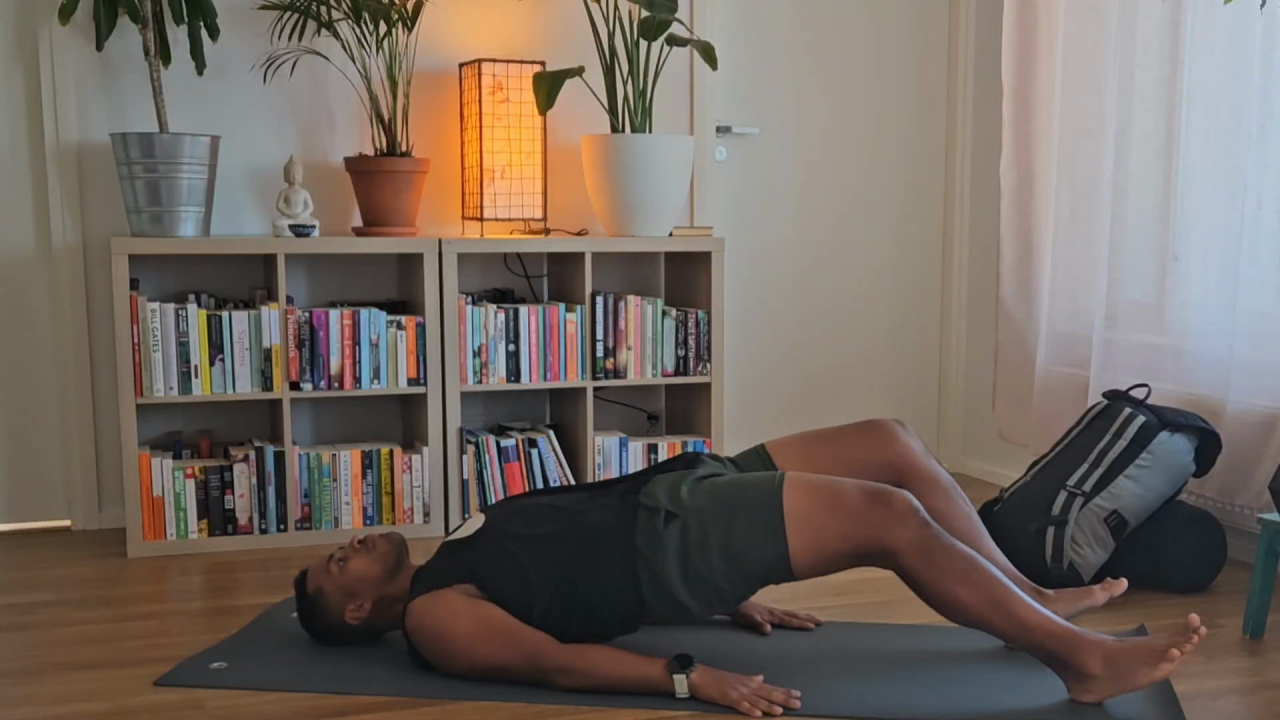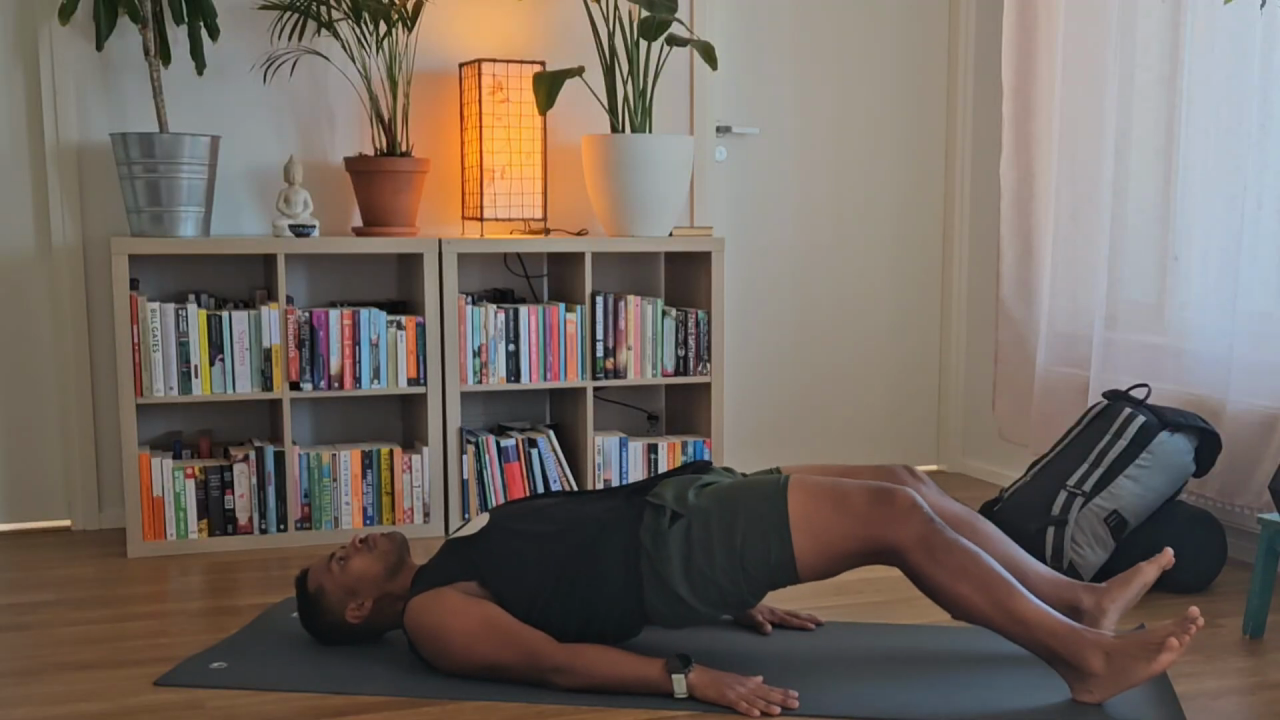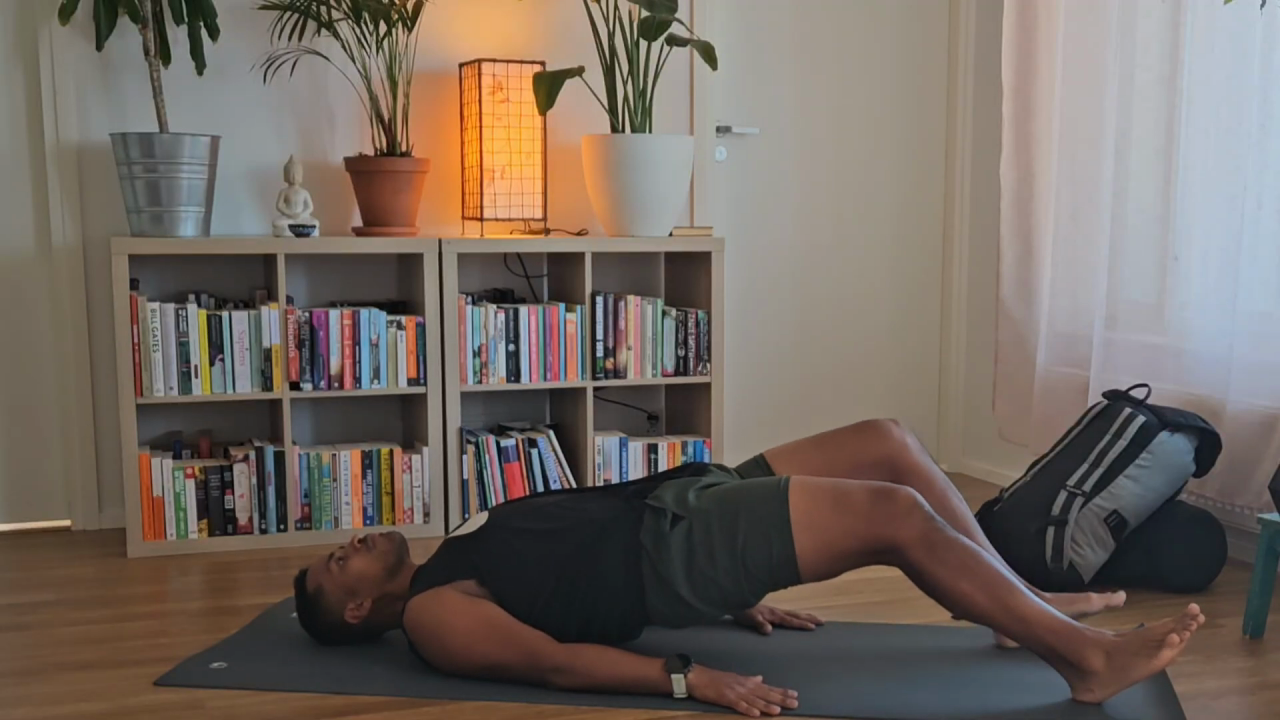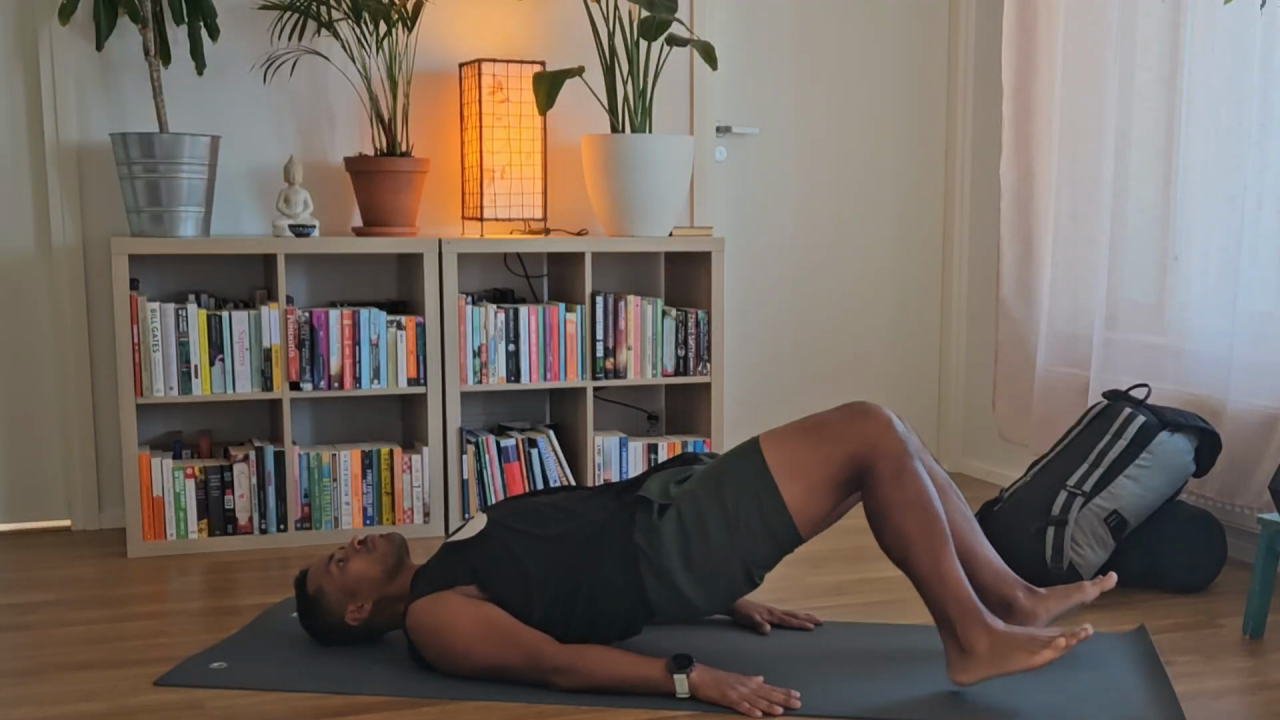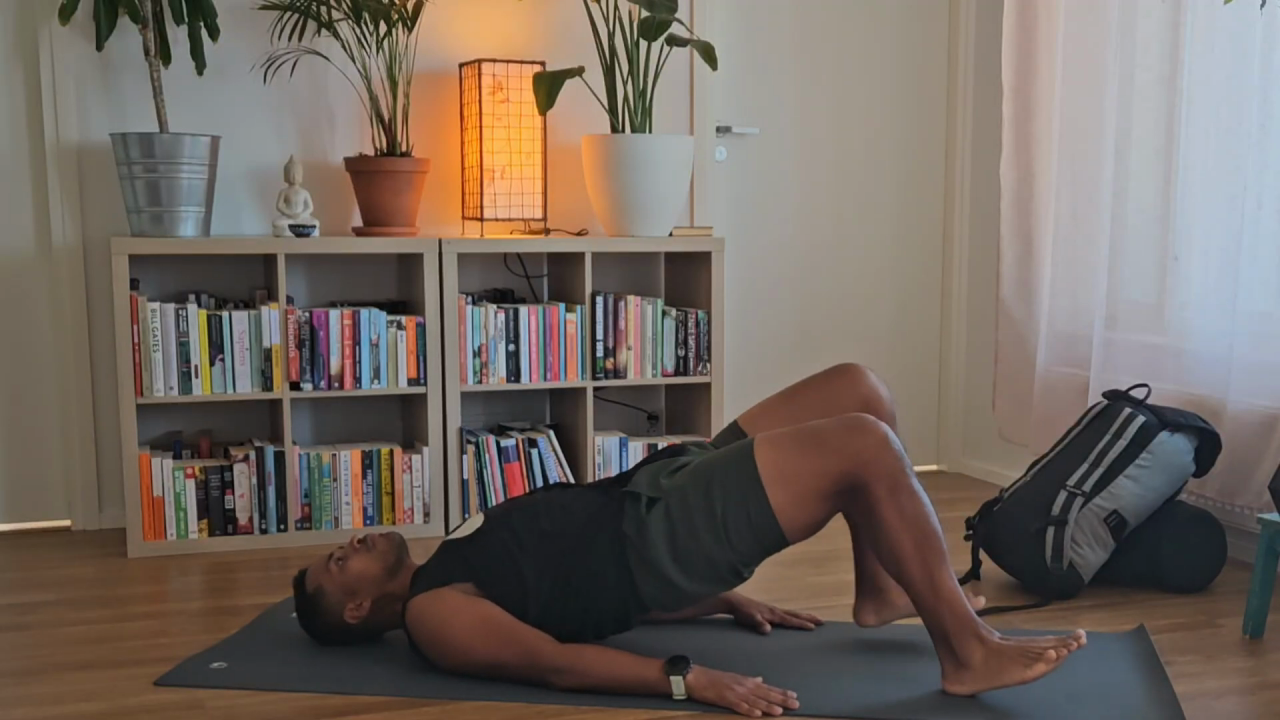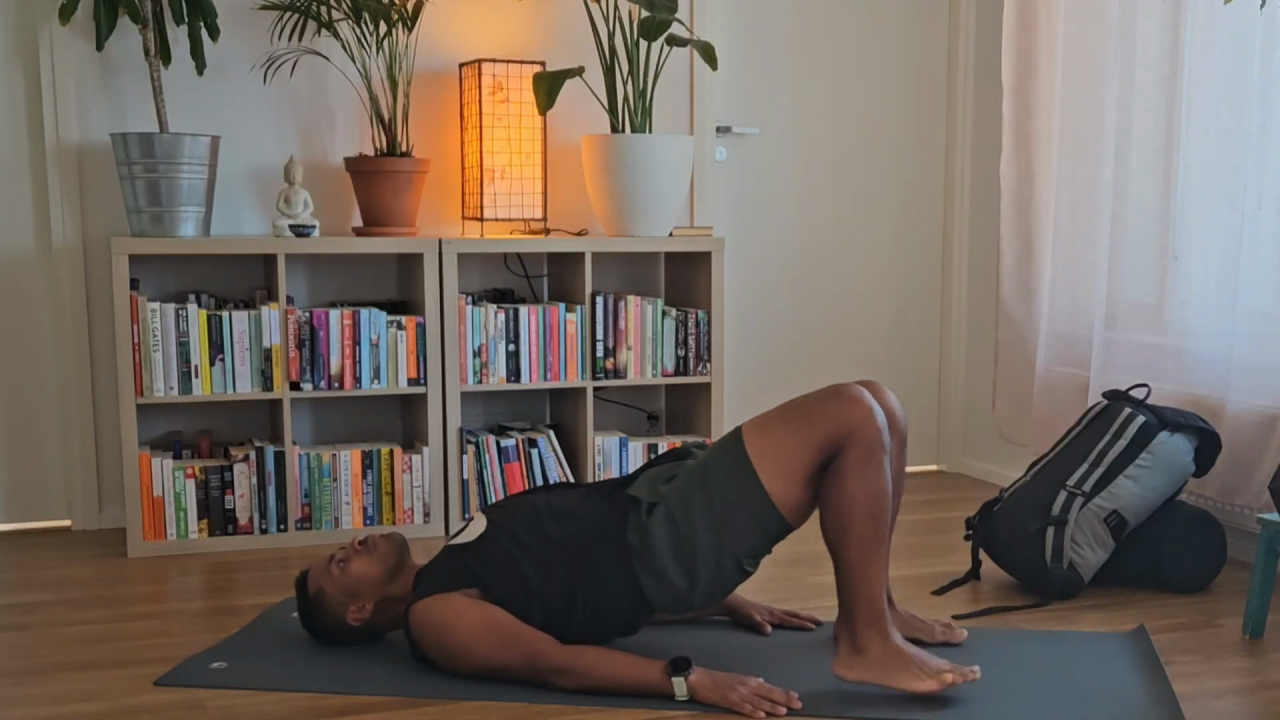
dt=0.5s
person 1, frame 1
left shoulder: (458, 568)
right shoulder: (434, 619)
left wrist: (729, 595)
left hip: (673, 499)
right hip: (672, 541)
left knee: (890, 443)
right knee: (894, 517)
left ankle: (1033, 602)
person 1, frame 2
left shoulder: (457, 567)
right shoulder: (434, 618)
left wrist: (740, 601)
left hip: (673, 506)
right hip: (674, 545)
left knee: (906, 484)
right knee: (896, 515)
left ankle: (1084, 600)
person 1, frame 3
left shoulder: (458, 565)
right shoulder: (432, 616)
left wrist: (735, 597)
left hip: (674, 508)
right hip: (674, 548)
left knee: (888, 442)
right knee: (898, 516)
left ankle: (1025, 604)
person 1, frame 4
left shoulder: (454, 571)
right shoulder: (433, 620)
left wrist: (729, 599)
left hip: (661, 503)
right hip: (668, 543)
left knee: (885, 445)
right knee: (872, 431)
left ankle: (1013, 599)
right ankle: (974, 637)
person 1, frame 5
left shoulder: (454, 571)
right shoulder: (432, 617)
left wrist: (725, 597)
left hip: (656, 499)
right hip: (658, 536)
left knee: (857, 388)
right knee: (867, 447)
left ankle: (879, 590)
right ankle: (968, 651)
person 1, frame 6
left shoulder: (453, 572)
right shoulder: (436, 619)
right elbow: (556, 663)
left wrist: (719, 598)
left hip: (652, 499)
right hip: (663, 539)
left knee: (874, 403)
right knee: (851, 415)
left ankle: (868, 609)
right ankle: (870, 643)
